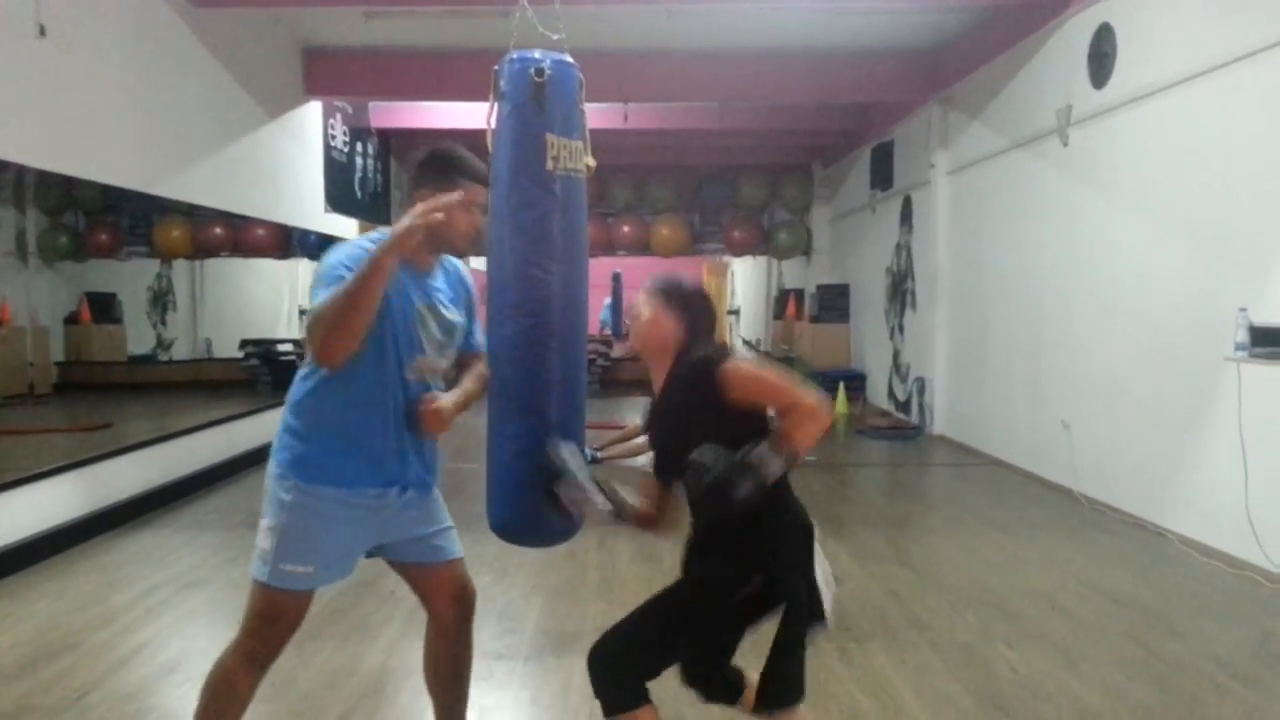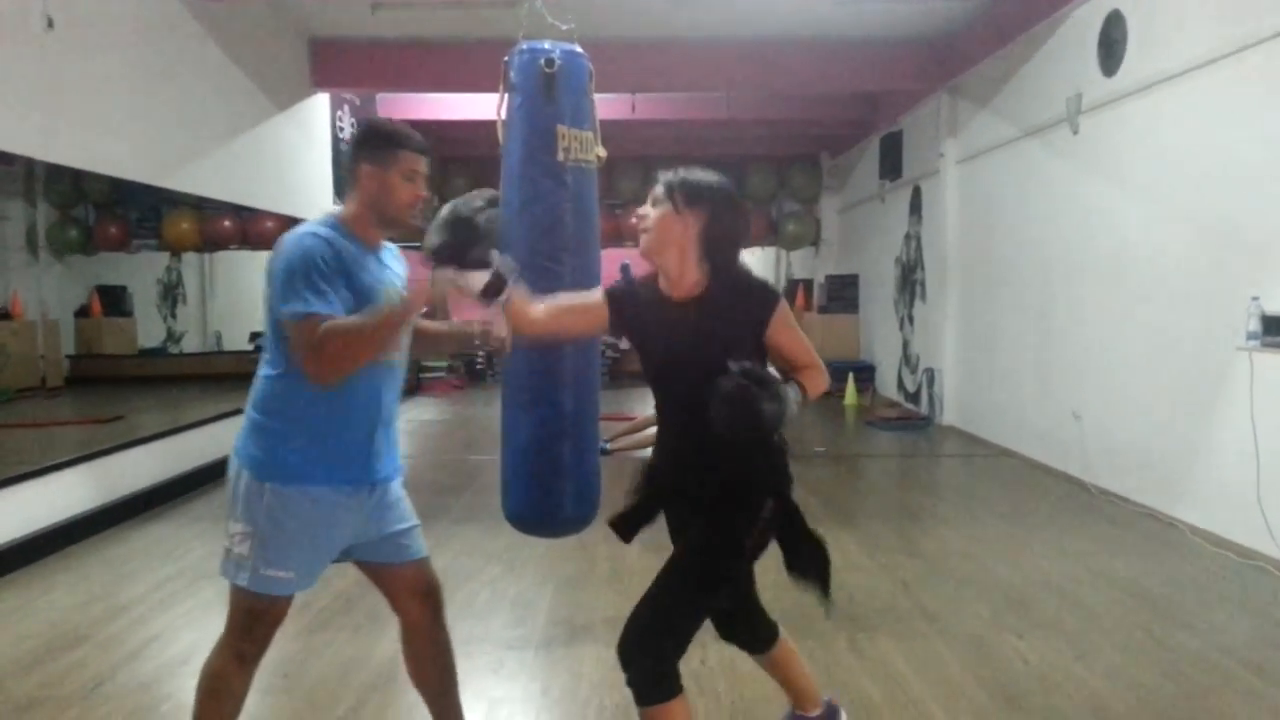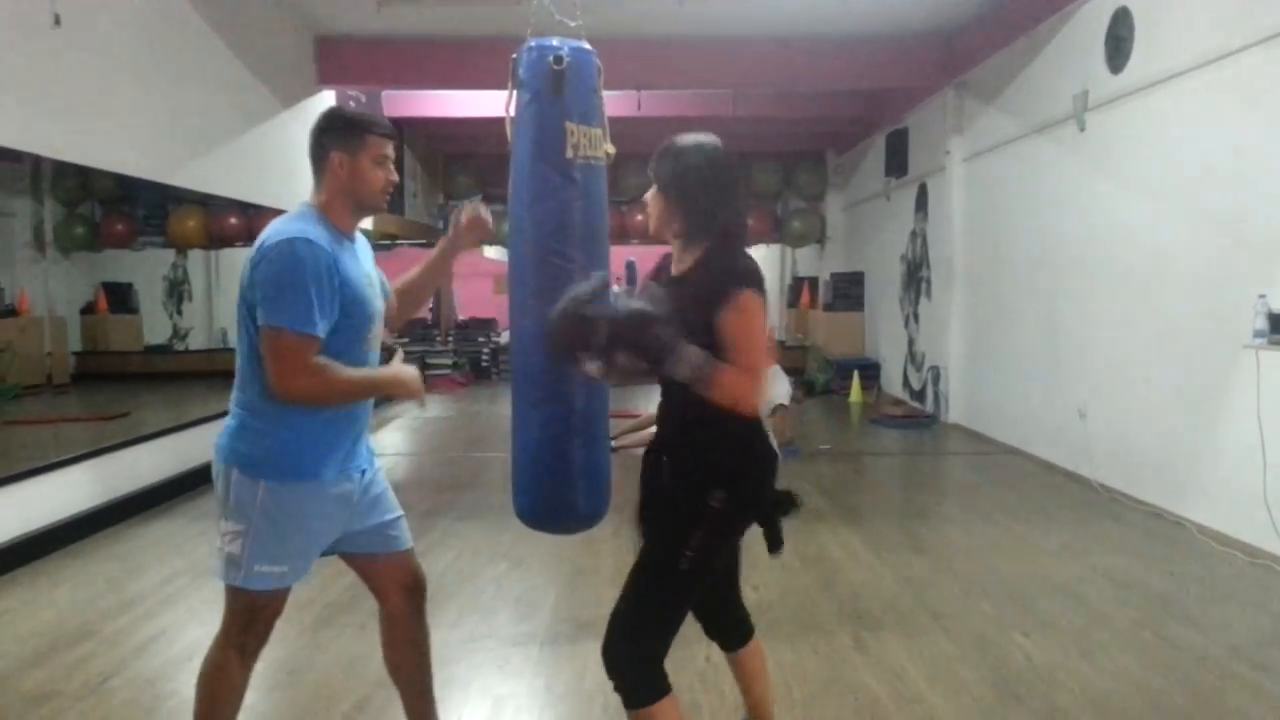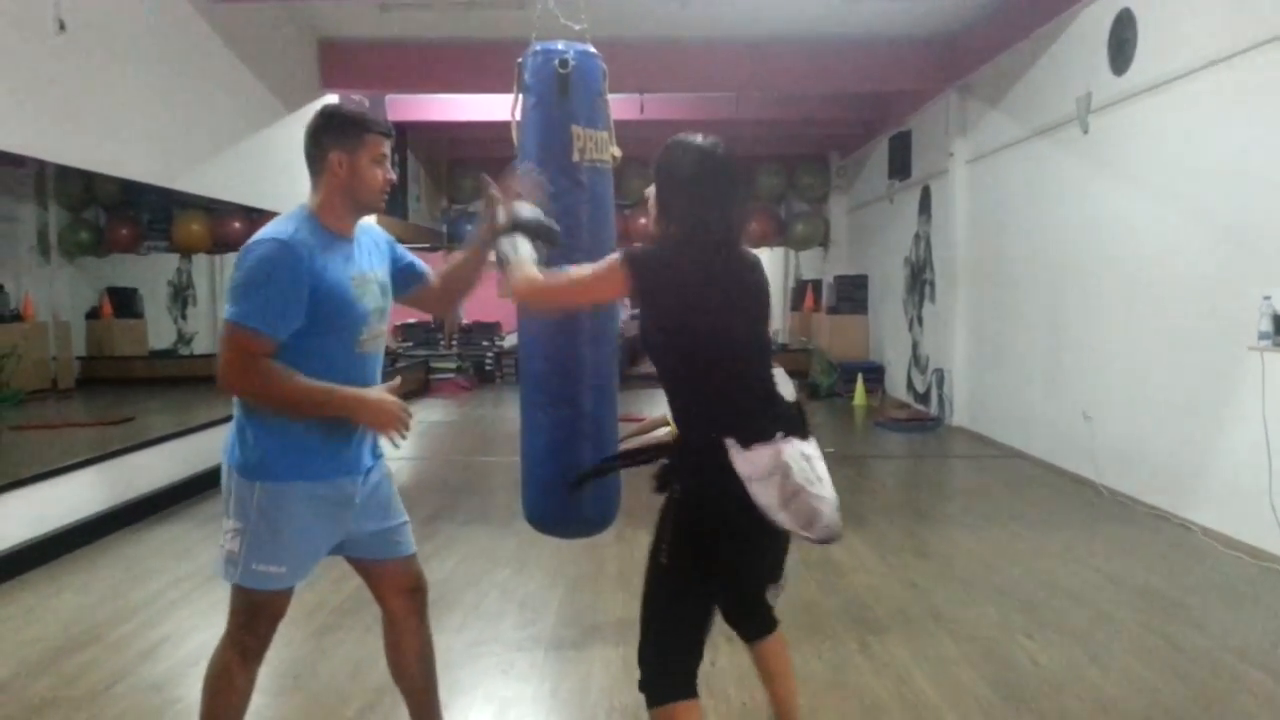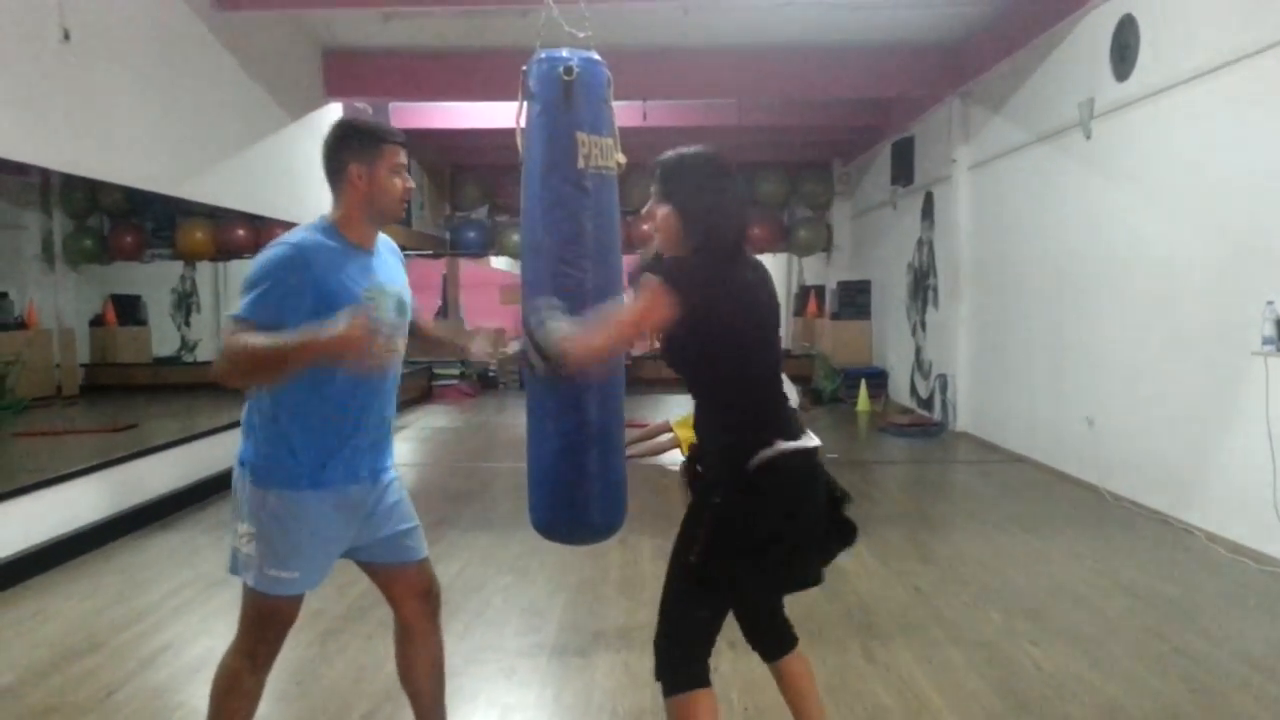
dt=0.2s
person 1, frame 1
left shoulder: (458, 277)
right shoulder: (354, 261)
left elbow: (474, 366)
right elbow: (327, 347)
left wrist: (455, 399)
right wrist: (393, 247)
left hip: (409, 480)
right hip: (322, 481)
left knee: (455, 601)
right knee: (264, 638)
person 1, frame 2
left shoulder: (388, 258)
right shoulder: (312, 250)
right elbow: (324, 359)
left wrist: (459, 333)
right wrist: (412, 306)
left hip: (372, 473)
right hip: (290, 478)
left knee: (422, 597)
right knee: (249, 634)
person 1, frame 3
left shoulder: (353, 244)
right shoulder: (294, 248)
left elbow: (389, 311)
right elbow: (291, 379)
left wrist: (451, 247)
right wrist: (391, 380)
left hip: (350, 464)
right hip: (276, 474)
left knee: (404, 588)
right knee: (247, 629)
person 1, frame 4
left shoulder: (375, 242)
right shoulder: (278, 253)
left elbow: (438, 297)
right elbow: (236, 373)
left wrist: (491, 230)
right wrist: (351, 403)
left hip: (360, 470)
right hip: (280, 476)
left knee: (407, 595)
right knee: (250, 631)
person 1, frame 5
left shoulder: (387, 255)
right shoulder: (294, 259)
right elbow: (231, 363)
left wrist: (463, 341)
right wrist: (320, 344)
left hip: (372, 477)
right hip: (293, 482)
left knee: (420, 598)
right knee: (262, 637)
person 2, frame 1
left shoulder: (713, 370)
right shoulder: (664, 410)
left elbow: (814, 409)
right elbow: (655, 516)
left hip: (761, 554)
right hip: (722, 554)
left knee: (611, 663)
right knee: (705, 670)
person 2, frame 2
left shoulder: (748, 299)
right shoulder: (632, 300)
left elbow: (815, 374)
right elbow: (533, 322)
right wrist: (487, 274)
left hip: (747, 491)
right hip: (681, 484)
left knee: (643, 646)
right knee: (735, 614)
person 2, frame 3
left shoulder: (734, 280)
right shoulder: (672, 272)
left elbow: (750, 394)
right elbow: (655, 348)
left wrist: (675, 352)
right wrist: (595, 334)
left hip: (715, 478)
right hip: (708, 463)
left knee: (631, 646)
right knee: (719, 606)
person 2, frame 4
left shoulder: (658, 265)
right shoulder: (743, 265)
left elbow: (534, 290)
left wrist: (512, 238)
left hip: (713, 472)
left knee: (667, 652)
right knee: (747, 603)
person 2, frame 5
left shoulder: (688, 279)
right shoulder: (745, 273)
left elbow: (587, 348)
left wrist: (543, 328)
left hip: (742, 475)
right hip: (779, 469)
left knee: (679, 643)
right knee: (761, 616)
